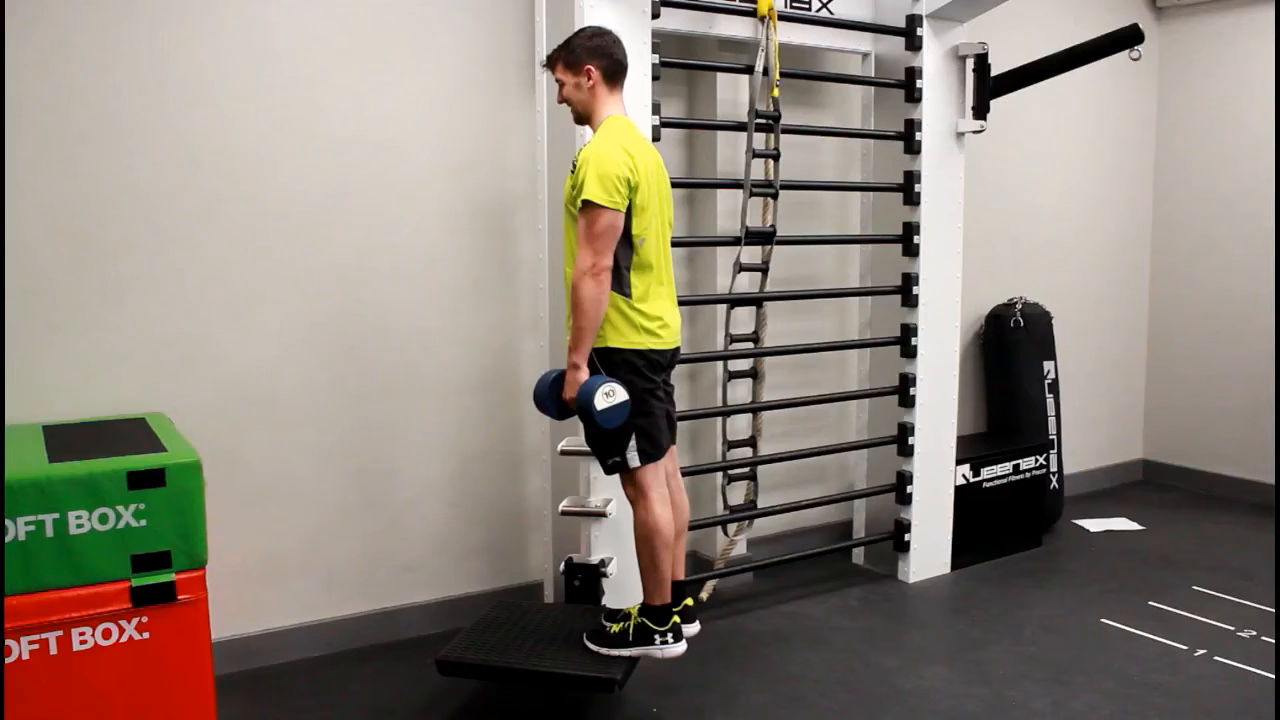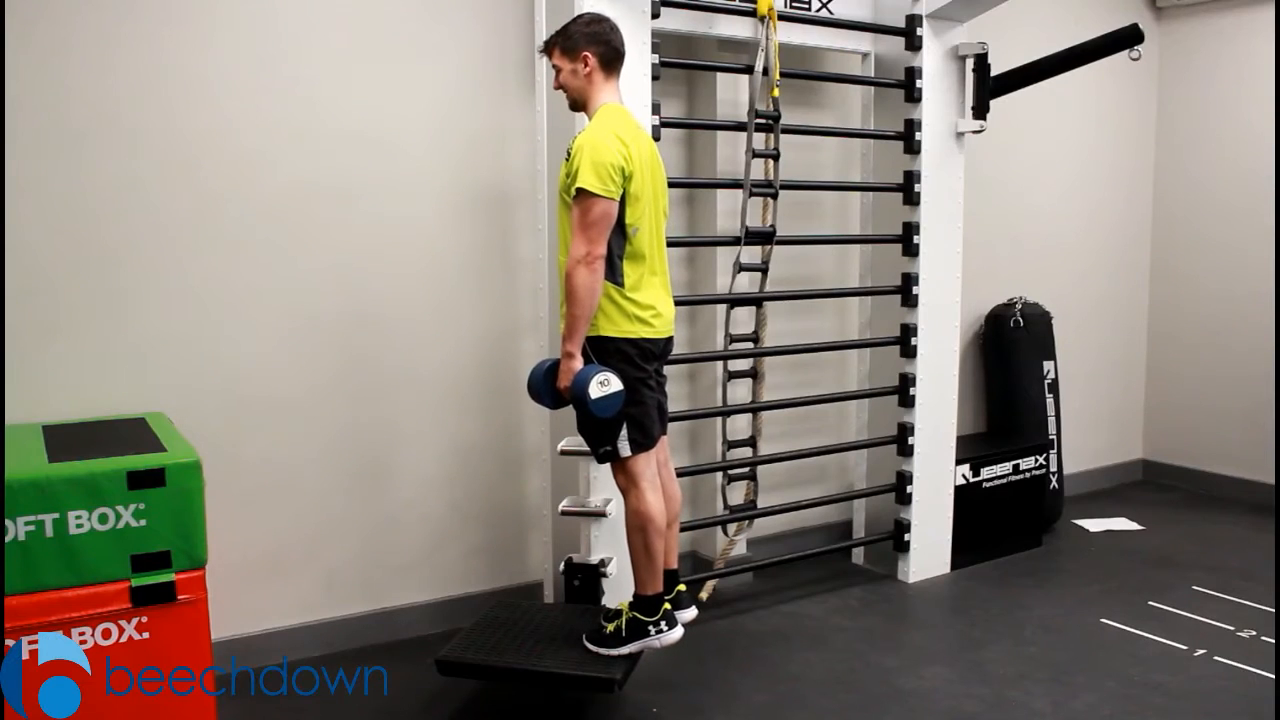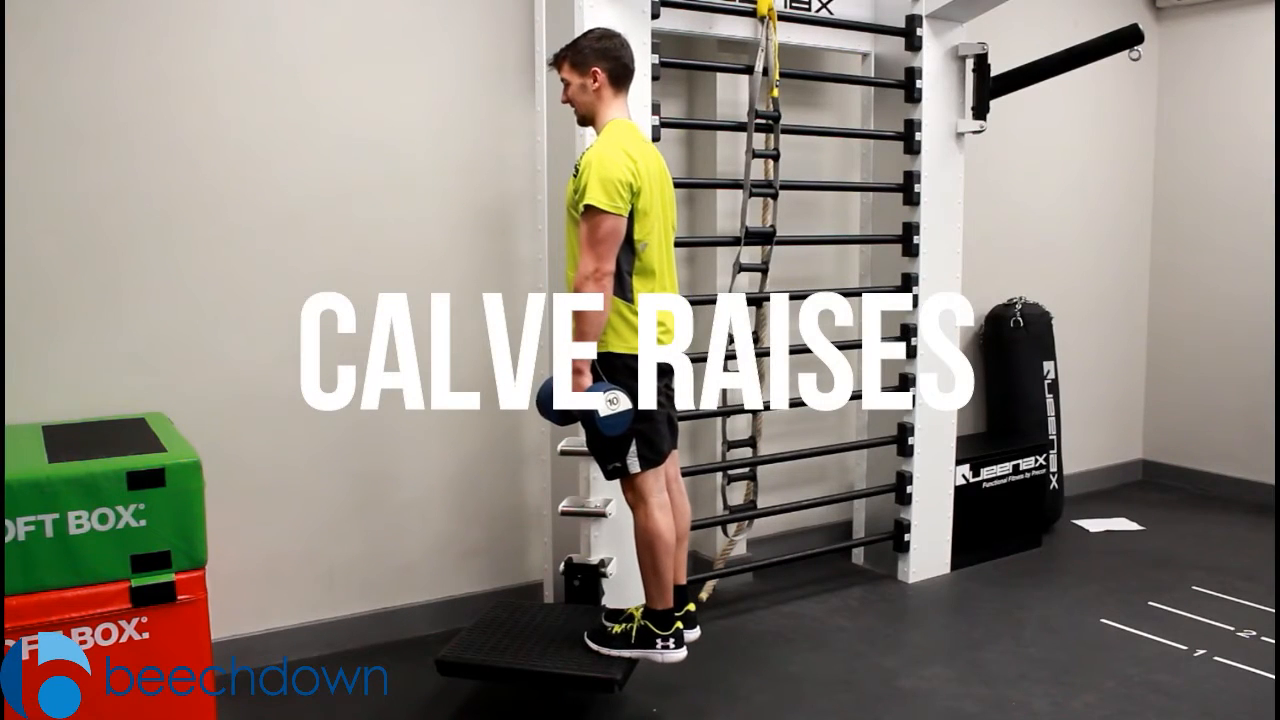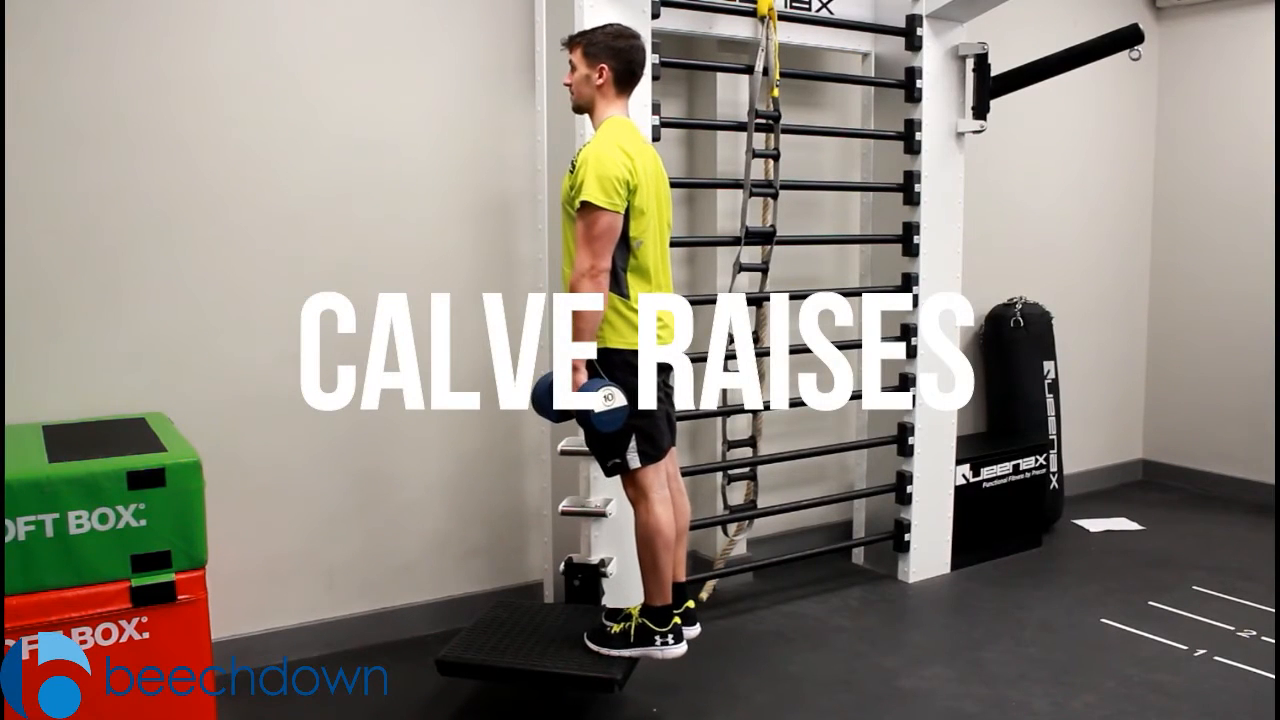
dt=1s
person 1, frame 1
left shoulder: (603, 154)
right shoulder: (640, 147)
left elbow: (595, 268)
left wrist: (577, 361)
left hip: (623, 344)
right hip: (655, 334)
left knee: (643, 484)
right knee: (662, 473)
left ankle: (657, 623)
right ankle: (675, 602)
person 1, frame 2
left shoulder: (598, 141)
right shoulder: (635, 135)
left elbow: (589, 255)
left wrist: (571, 349)
left hip: (615, 333)
right hip: (648, 322)
left knee: (635, 473)
right knee: (654, 462)
left ankle: (650, 613)
right ankle: (670, 591)
person 1, frame 3
left shoulder: (606, 157)
right shoulder: (643, 150)
left elbow: (597, 272)
left wrist: (580, 364)
left hip: (622, 347)
right hip: (654, 337)
left knee: (644, 487)
right knee: (663, 477)
left ankle: (659, 627)
right ankle: (677, 608)
person 1, frame 4
left shoulder: (602, 154)
right shoulder: (640, 148)
left elbow: (593, 270)
left wrist: (577, 361)
left hip: (619, 344)
right hip: (652, 334)
left knee: (644, 483)
right knee: (663, 474)
left ankle: (658, 623)
right ankle: (676, 605)
